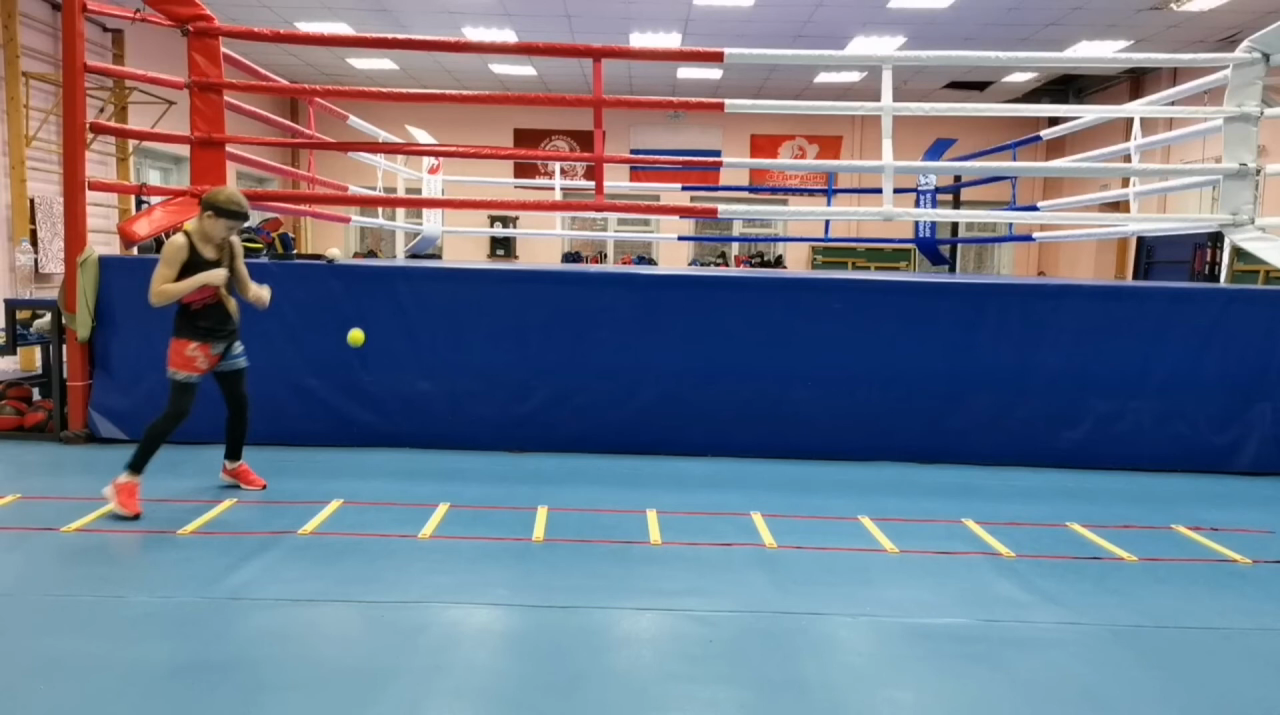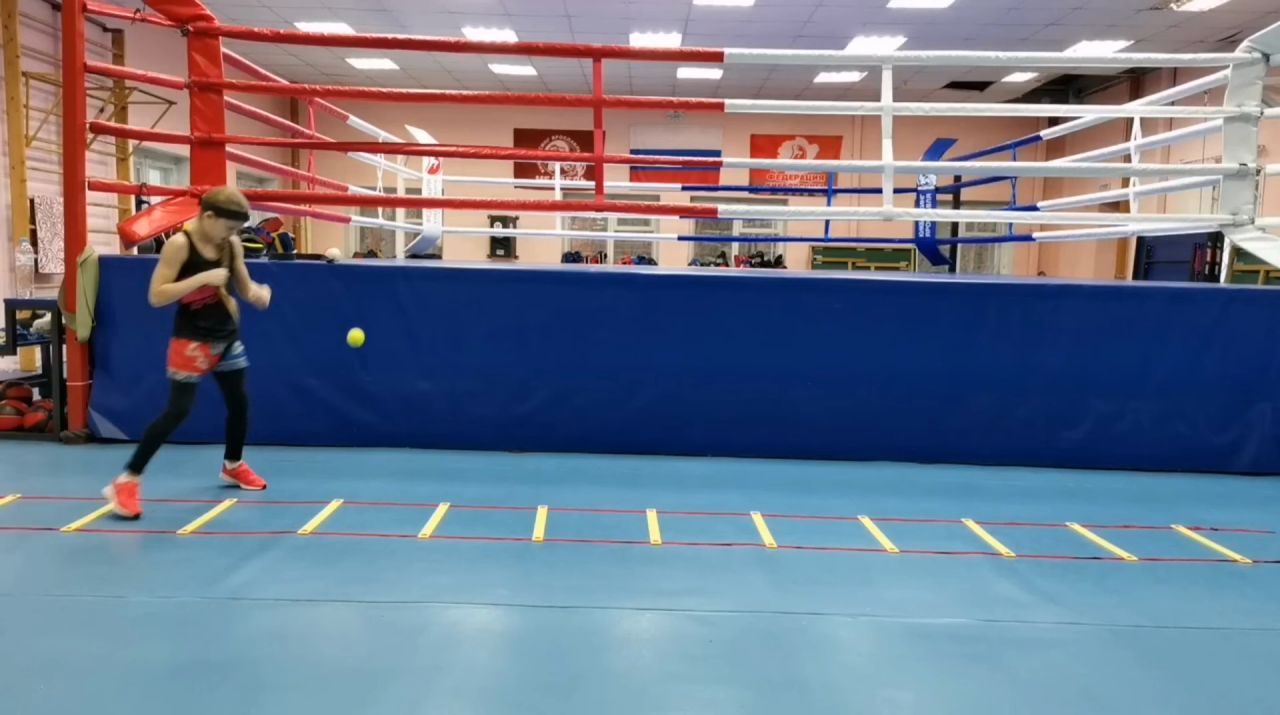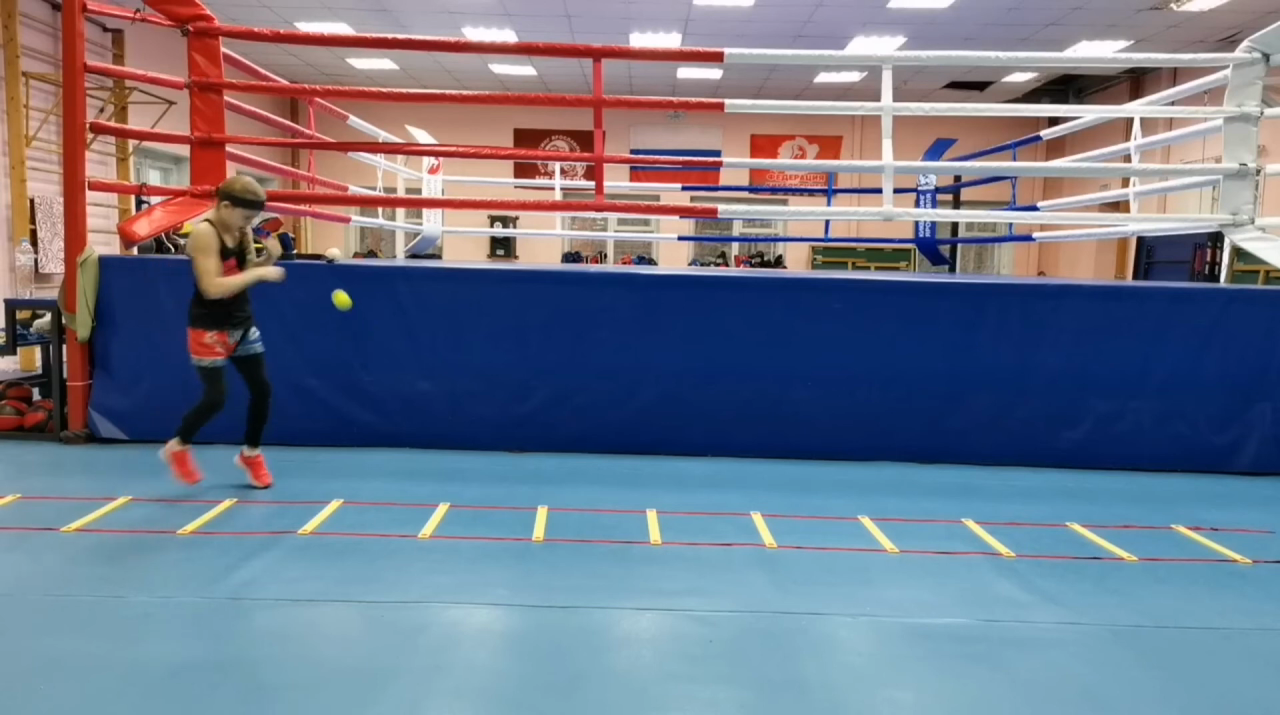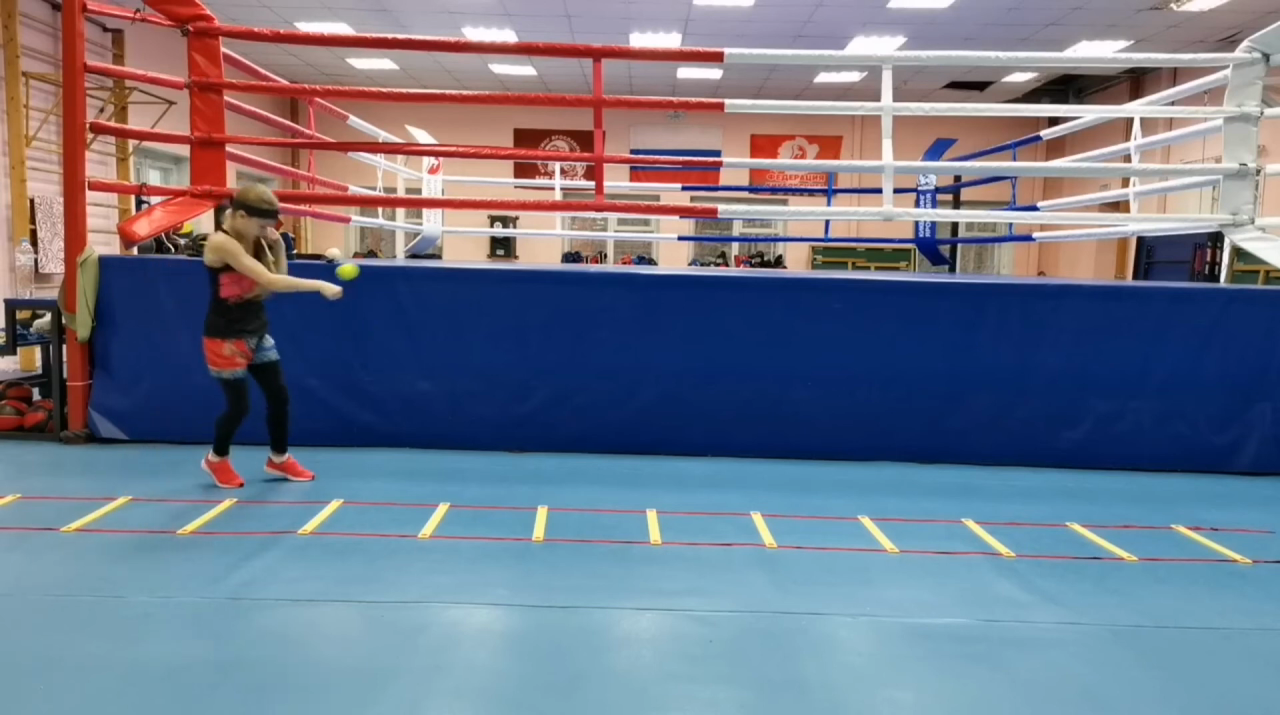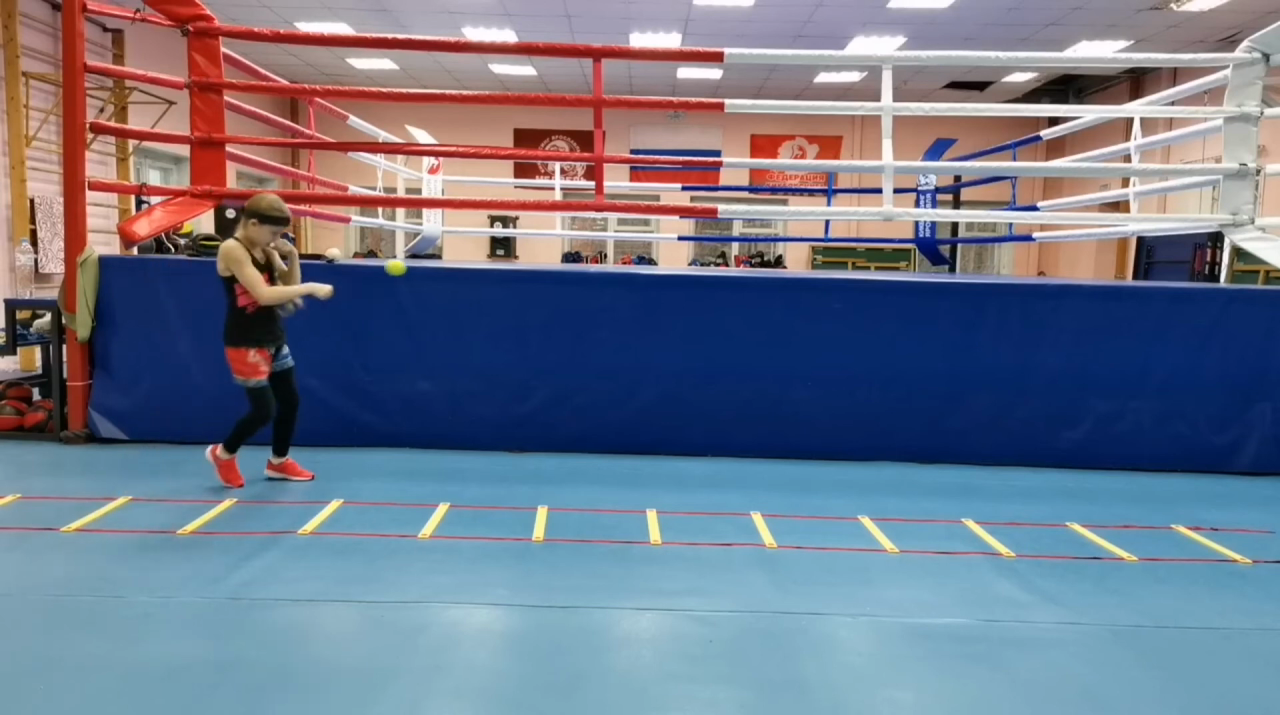
dt=0.1s
person 1, frame 1
left shoulder: (233, 246)
right shoulder: (179, 245)
left elbow: (245, 286)
right elbow: (157, 296)
left wrist: (259, 293)
right wrist: (203, 278)
left hip: (227, 337)
right hip: (192, 340)
left knee: (239, 403)
right knee: (177, 411)
left ankle: (233, 465)
right ankle: (126, 482)
person 1, frame 2
left shoulder: (232, 245)
right shoulder: (179, 245)
left elbow: (244, 287)
right elbow: (156, 296)
left wrist: (259, 292)
right wrist: (203, 277)
left hip: (227, 337)
right hip: (192, 340)
left knee: (239, 403)
right knee: (176, 411)
left ankle: (233, 465)
right ankle: (126, 481)
person 1, frame 3
left shoulder: (242, 232)
right shoulder: (202, 234)
left elbow: (246, 275)
right elbow: (213, 288)
left wrist: (268, 260)
right wrist: (258, 274)
left hip: (242, 323)
right hip: (209, 327)
left knee: (262, 389)
right knee: (215, 397)
left ankle: (251, 453)
right ankle: (177, 446)
person 1, frame 4
left shoulder: (258, 240)
right shoulder: (221, 243)
left elbow: (275, 281)
right elbow: (270, 283)
left wrist: (278, 250)
right wrist: (319, 286)
left hip: (256, 332)
right hip: (224, 336)
left knee: (279, 395)
right knee: (239, 405)
left ankle: (279, 459)
right ankle: (216, 459)
person 1, frame 5
left shoulder: (268, 250)
right shoulder: (232, 249)
left elbow: (289, 298)
right elbow: (265, 295)
left wrist: (289, 262)
right wrist: (313, 288)
left hip: (274, 339)
right hip: (246, 344)
left knee: (290, 400)
right knee: (262, 411)
left ankle: (280, 460)
right ankle: (222, 452)
